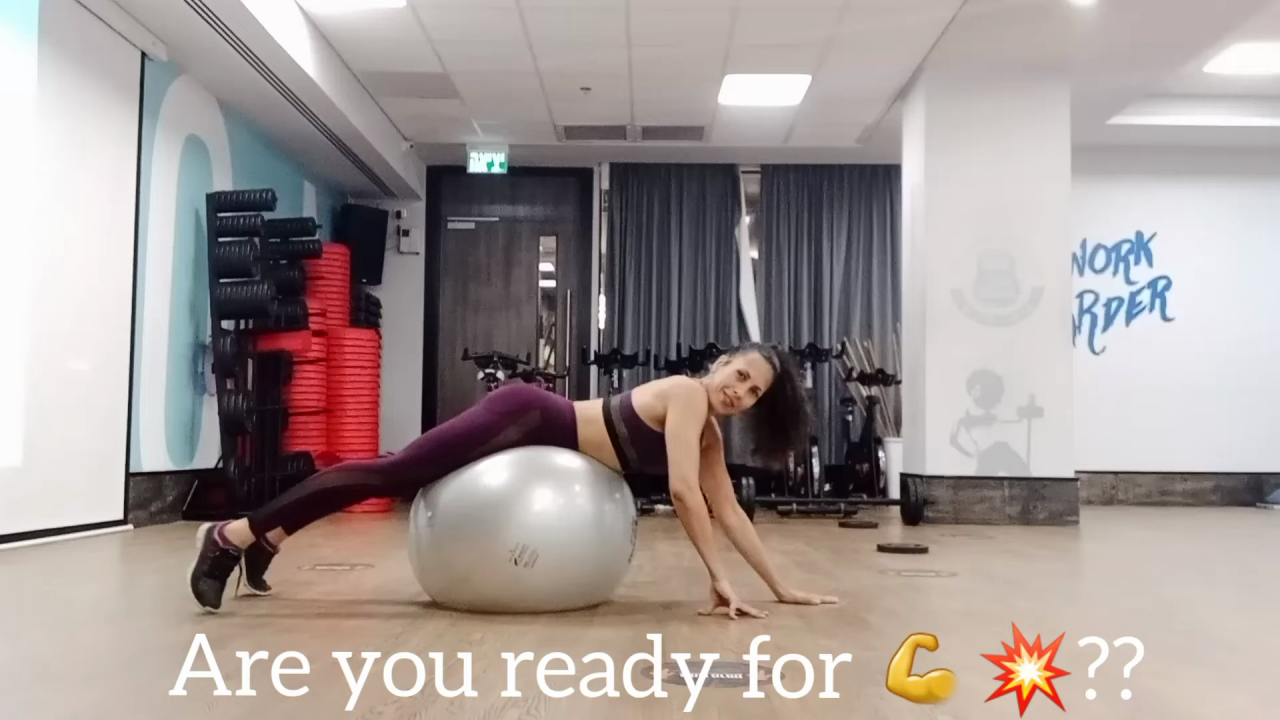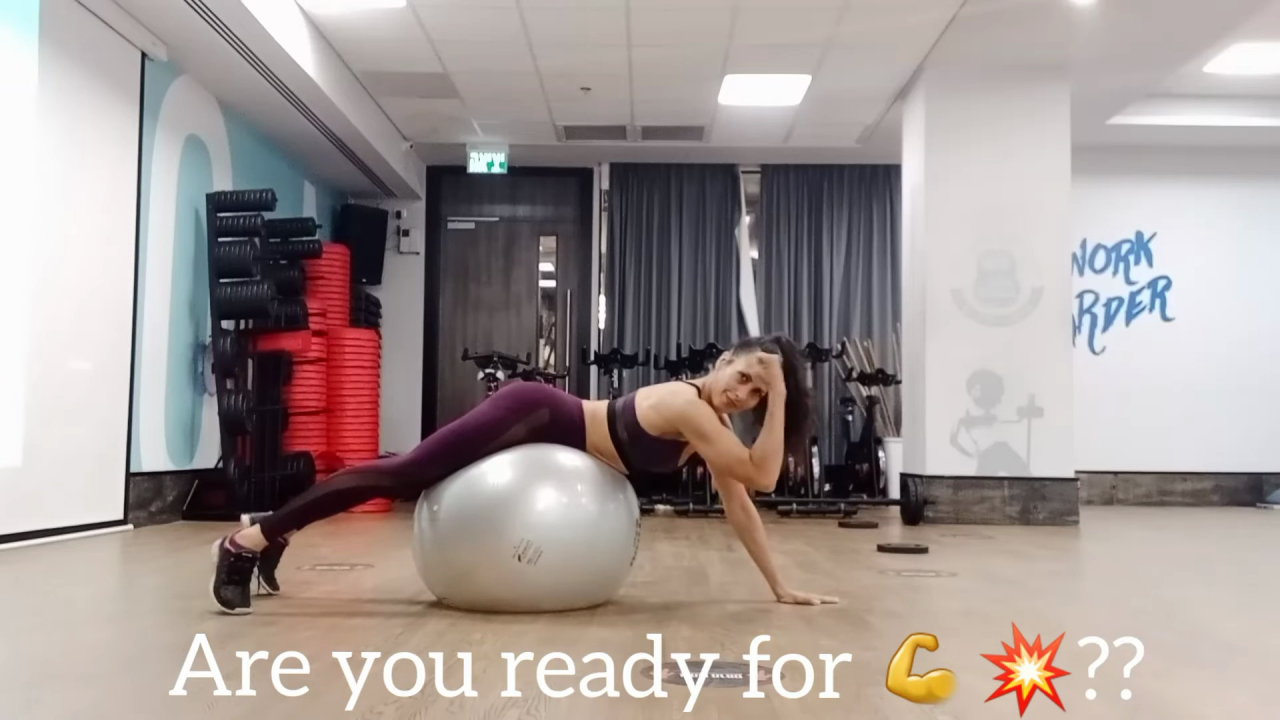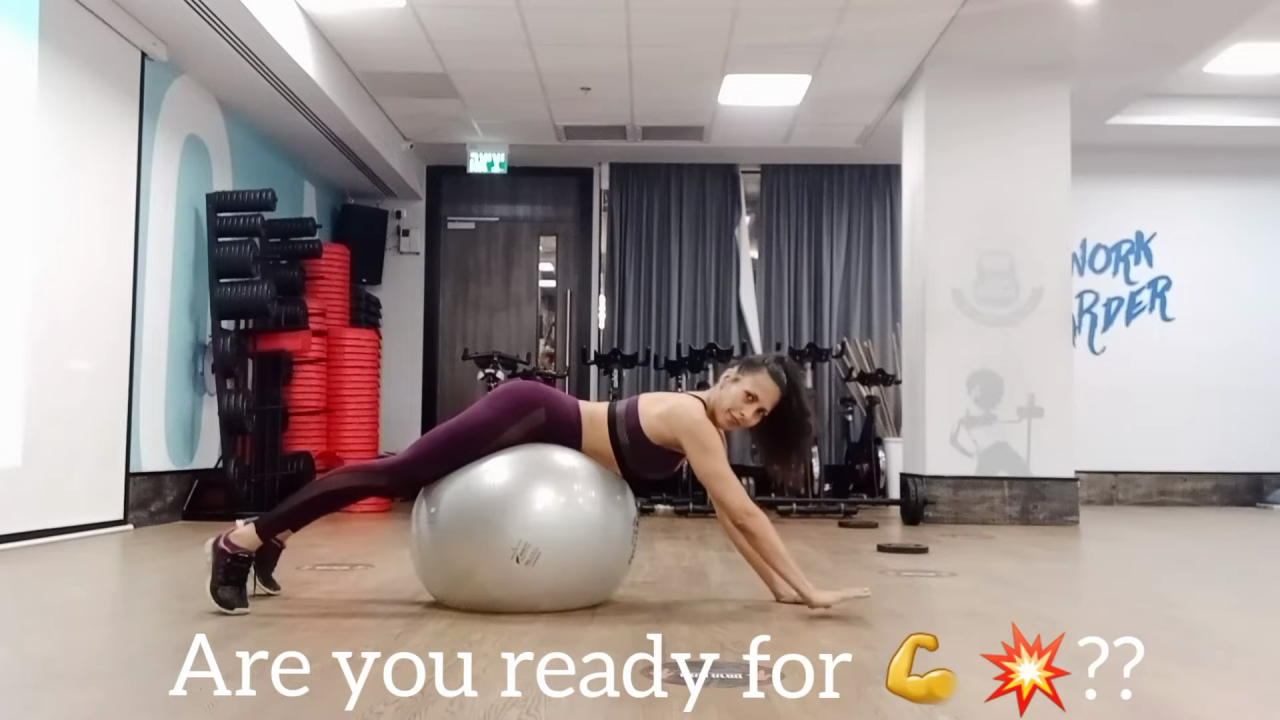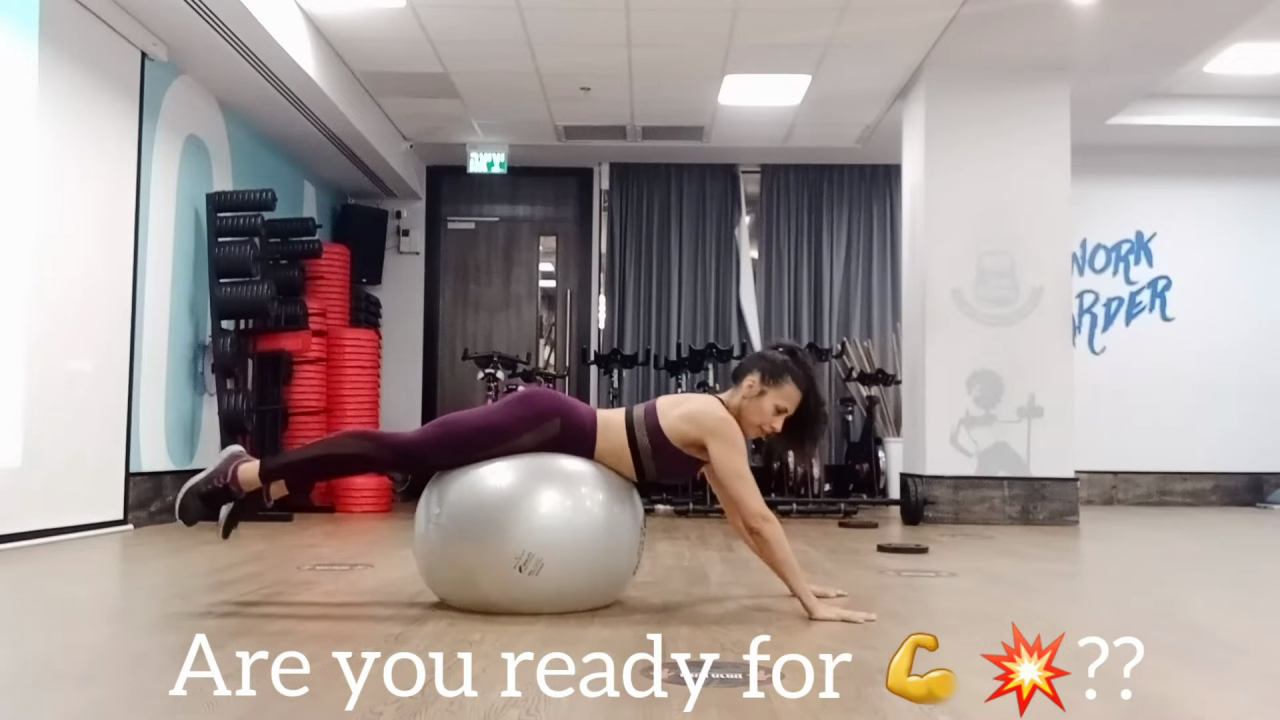
dt=1s
person 1, frame 1
left shoulder: (709, 432)
right shoulder: (686, 394)
left elbow: (727, 511)
right elbow: (682, 492)
left wrist: (781, 587)
right wrist: (719, 580)
left hip: (539, 442)
right hip: (525, 419)
left knee: (402, 478)
right knee: (389, 475)
left ankle: (268, 537)
right ankle: (232, 534)
person 1, frame 2
left shoulder: (713, 419)
right shoulder: (689, 406)
left elbow: (738, 502)
right elbow: (761, 477)
left wrist: (781, 587)
right wrist: (781, 398)
left hip: (546, 432)
right hip: (531, 417)
left knee: (412, 477)
right knee: (399, 477)
left ankle: (273, 532)
right ankle: (249, 540)
person 1, frame 3
left shoulder: (708, 426)
right shoulder: (692, 420)
left elbow: (730, 520)
right elbow: (745, 514)
left wrist: (778, 589)
right wrist: (810, 589)
left hip: (540, 429)
right hip: (529, 417)
left knee: (408, 476)
right knee: (397, 474)
left ankle: (270, 537)
right ankle: (242, 539)
person 1, frame 4
left shoulder: (712, 425)
right shoulder: (716, 421)
left elbow: (740, 520)
right elbow: (760, 519)
left wrist: (800, 582)
right wrist: (810, 602)
left hip: (552, 433)
right hip: (545, 425)
left knee: (406, 458)
right knee: (401, 451)
left ankle: (262, 485)
right ankle: (246, 474)
